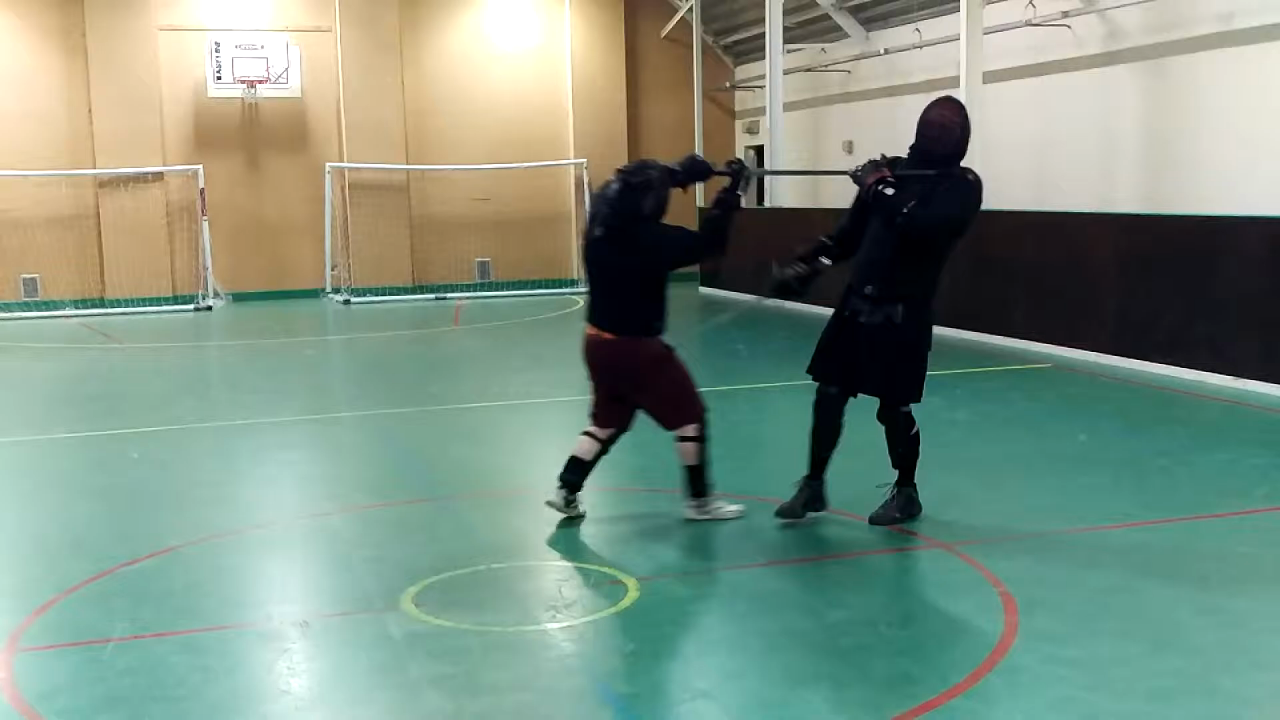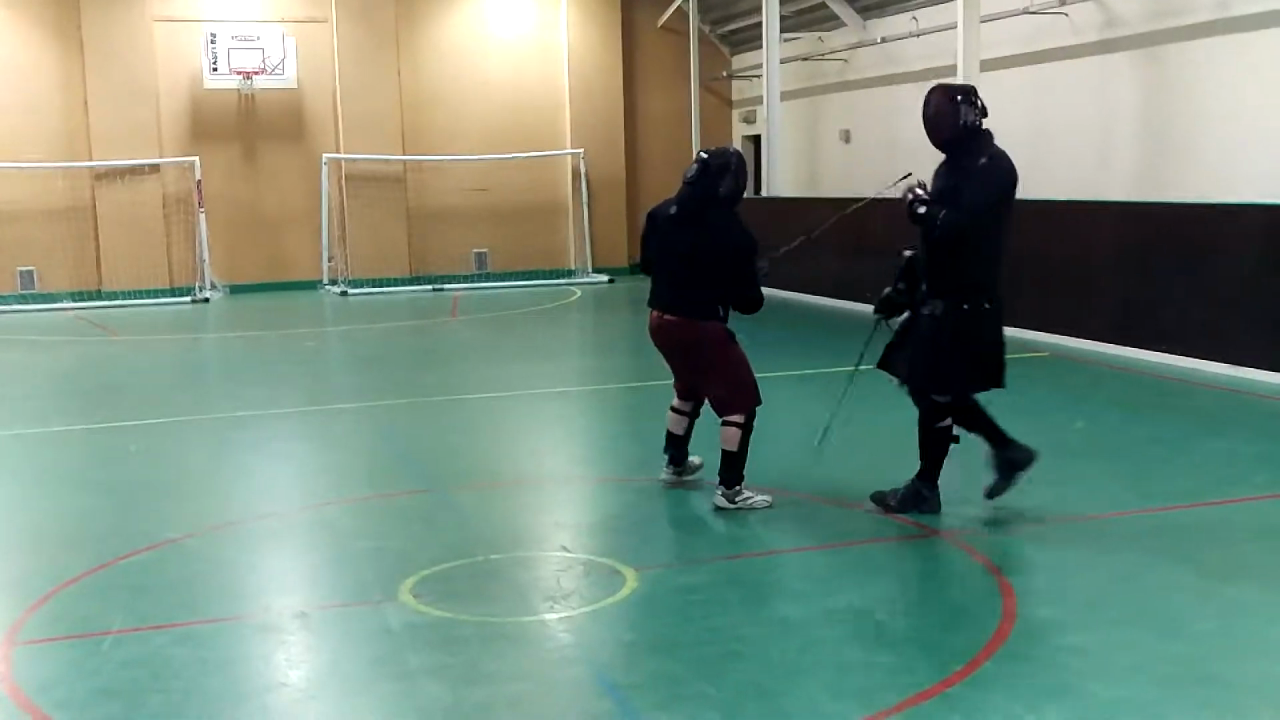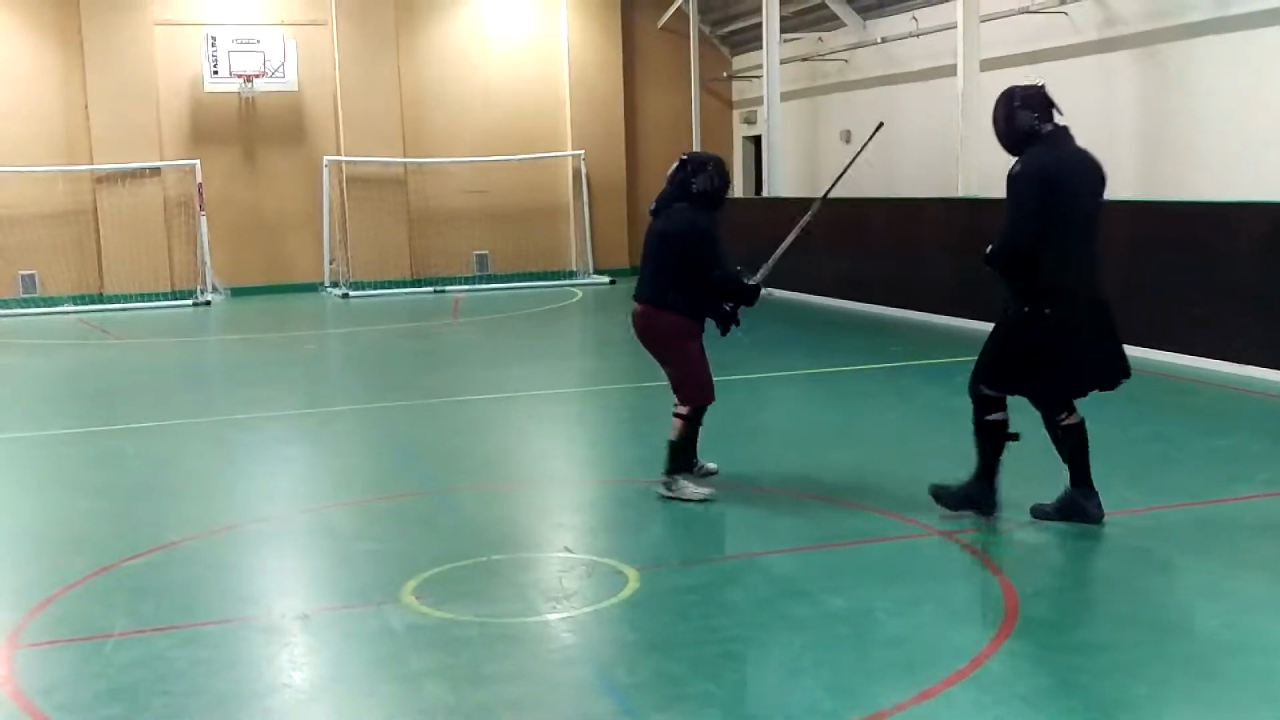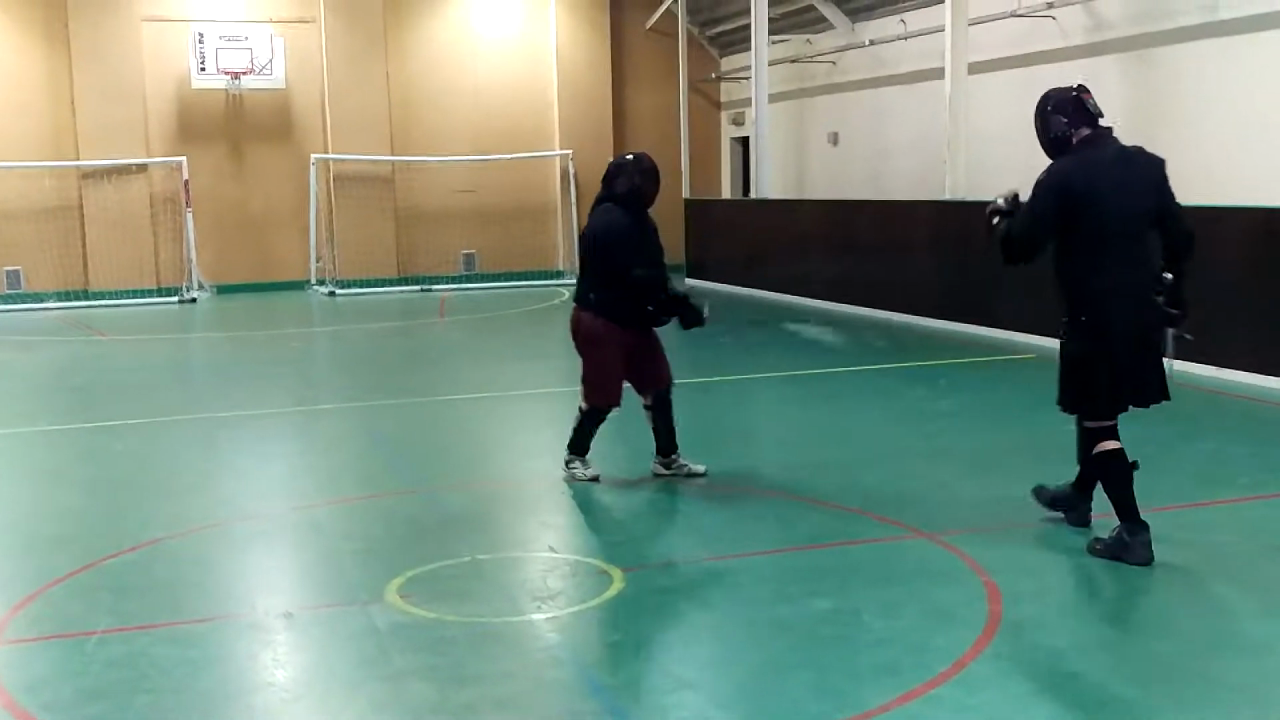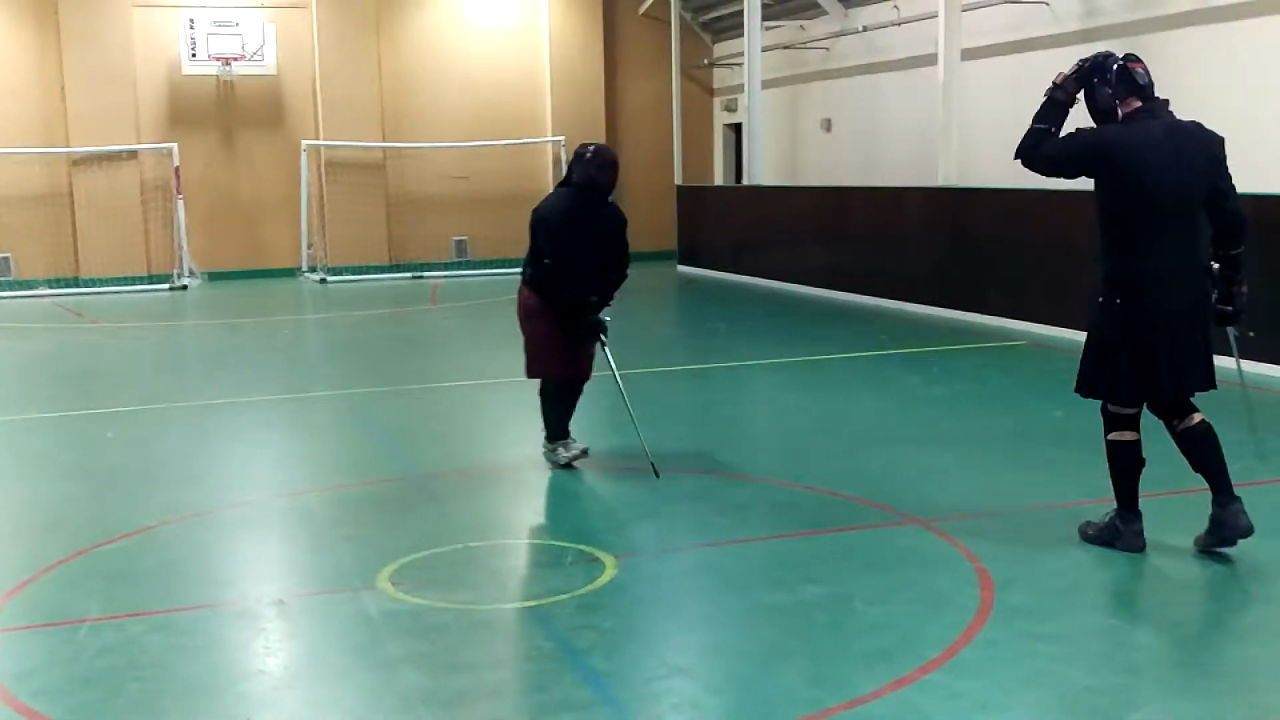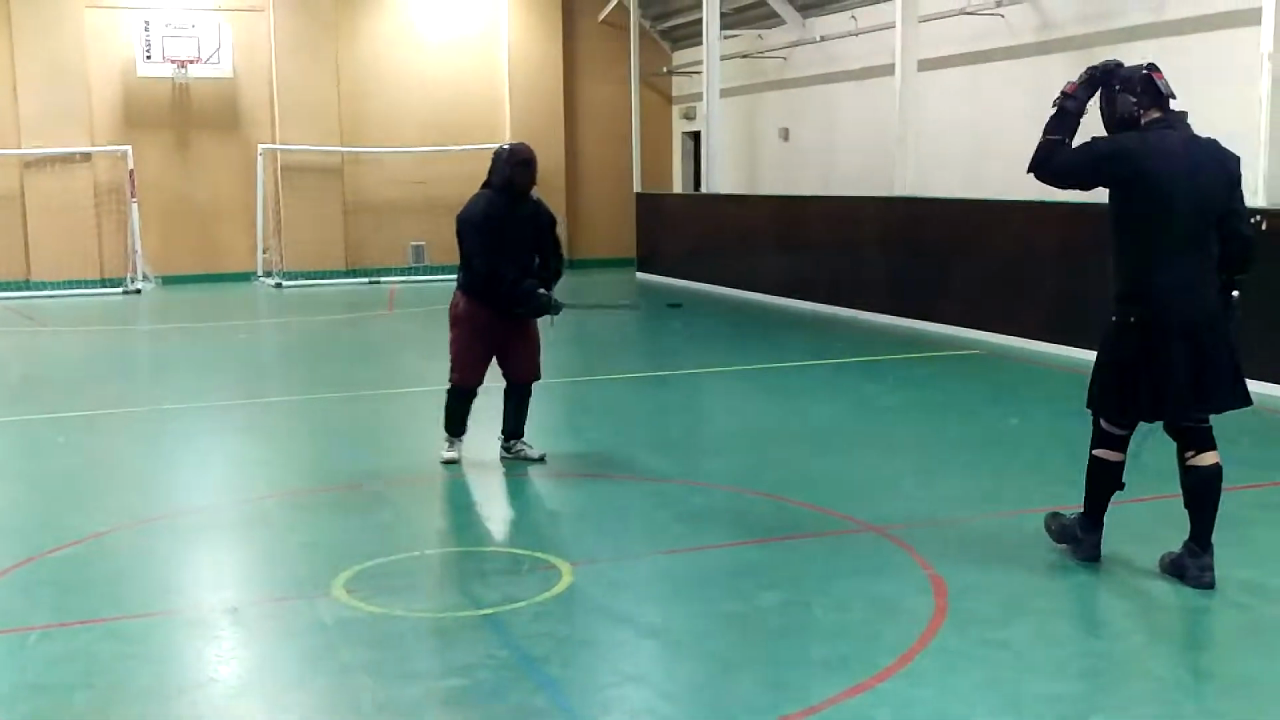
dt=0.4s
person 1, frame 1
left shoulder: (962, 185)
right shoulder: (890, 170)
left elbow: (925, 231)
right elbow: (851, 232)
left wrist: (884, 192)
right wrist: (805, 266)
left hip: (903, 313)
right hip: (859, 302)
left knee: (893, 406)
right knee: (829, 393)
left ankle: (905, 493)
right ankle: (813, 486)
person 1, frame 2
left shoulder: (988, 165)
right shoulder: (958, 163)
left elbow: (957, 230)
left wrist: (918, 206)
right wrist: (902, 286)
left hip: (963, 305)
right hip: (945, 299)
left knee: (933, 394)
right knee: (947, 391)
left ankle: (923, 489)
right ankle: (1007, 448)
person 1, frame 3
left shoulder: (1031, 168)
right shoulder: (1084, 164)
left elbow: (1016, 245)
left wrist: (993, 255)
left hip: (1043, 306)
right hip: (1082, 301)
left knee: (988, 389)
right knee: (1055, 398)
left ankle: (981, 488)
right ankle: (1082, 494)
person 1, frame 4
left shoulder: (1064, 177)
right shoulder: (1145, 164)
left elbow: (1019, 250)
right elbow: (1179, 238)
left wrist: (1001, 218)
right wrist: (1172, 292)
left hip: (1095, 316)
right hip: (1142, 311)
left knee: (1097, 420)
right knee: (1102, 407)
left ankle: (1134, 532)
right ankle: (1080, 494)
person 1, frame 5
left shoulder: (1109, 144)
right shoulder: (1202, 140)
left elbow: (1032, 153)
right elbow: (1232, 224)
left wrist: (1063, 91)
right wrist: (1229, 287)
left hip: (1132, 299)
right hip: (1189, 297)
left knee: (1121, 409)
right knee: (1176, 402)
left ankle: (1127, 521)
right ankle: (1227, 508)
person 1, frame 6
left shoulder: (1124, 152)
right shoulder: (1219, 158)
left elbow: (1047, 166)
right elbow: (1238, 245)
left wrist: (1072, 100)
right wrist: (1216, 303)
left hip: (1144, 317)
right hip: (1202, 317)
left knee: (1112, 426)
right knee: (1195, 432)
left ankle: (1088, 530)
right ankle: (1198, 554)
person 2, frame 1
left shoulder: (599, 221)
right shoulder: (656, 240)
left elbow: (610, 190)
right elbow: (708, 242)
left wrist: (680, 171)
right wrist: (732, 193)
left hip: (598, 342)
right hip: (638, 346)
left knee: (607, 422)
right knee: (689, 417)
left ankle: (567, 492)
right ankle: (700, 501)
person 2, frame 2
left shoulder: (661, 215)
right shoulder: (732, 232)
left elbow: (647, 264)
right elbow: (748, 298)
right wrist: (726, 294)
left hip: (661, 322)
right hip: (701, 327)
left knee: (690, 390)
right knee: (740, 403)
left ankle: (676, 463)
right ankle: (730, 489)
person 2, frame 3
left shoulder: (674, 215)
right shoulder: (693, 222)
right elbow: (712, 277)
left wrist: (718, 308)
right wrist: (745, 292)
left hip: (667, 314)
right hip: (666, 319)
left knee: (696, 389)
right knee: (695, 394)
left ankle: (685, 461)
right ankle: (674, 478)
person 2, frame 4
left shoulder: (639, 220)
right shoulder: (607, 225)
left elbow: (654, 271)
right elbow: (635, 279)
left wrist: (663, 306)
right wrist: (680, 304)
left hip: (634, 320)
right hip: (600, 322)
left knee: (659, 387)
right knee: (602, 397)
left ankle: (668, 458)
right ankle: (574, 457)
person 2, frame 5
left shoulder: (611, 214)
right shoulder: (554, 210)
left elbow: (617, 264)
right elbow: (554, 269)
left wrist: (597, 301)
right wrist: (581, 310)
left hip: (580, 305)
right hip: (542, 300)
left knee: (577, 374)
right knee: (552, 374)
left ankle: (560, 436)
right ankle: (554, 442)
person 2, frame 6
left shoulder: (536, 211)
right shoulder: (478, 211)
left elbow: (553, 257)
right elbow: (488, 265)
left wrist: (540, 289)
right wrist: (529, 292)
left hip: (519, 308)
right hip: (477, 306)
left knee: (523, 378)
right knee: (465, 379)
left ankle: (512, 441)
right ankle: (453, 438)
